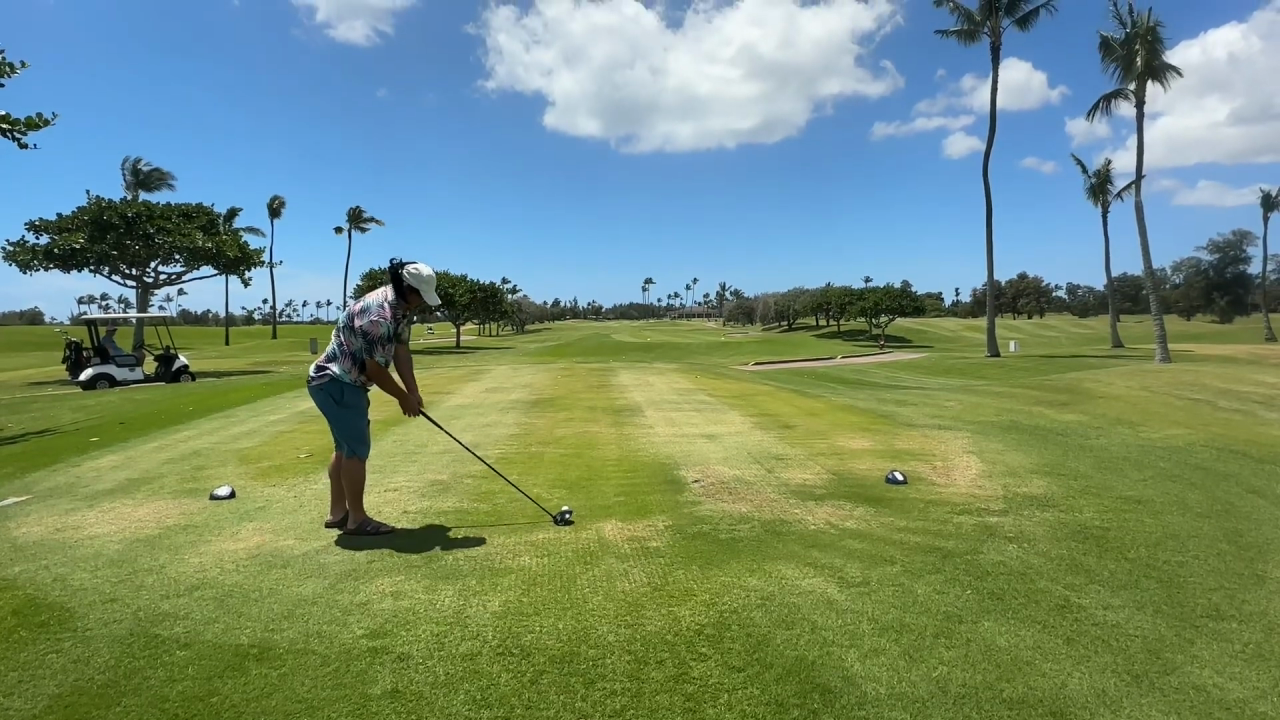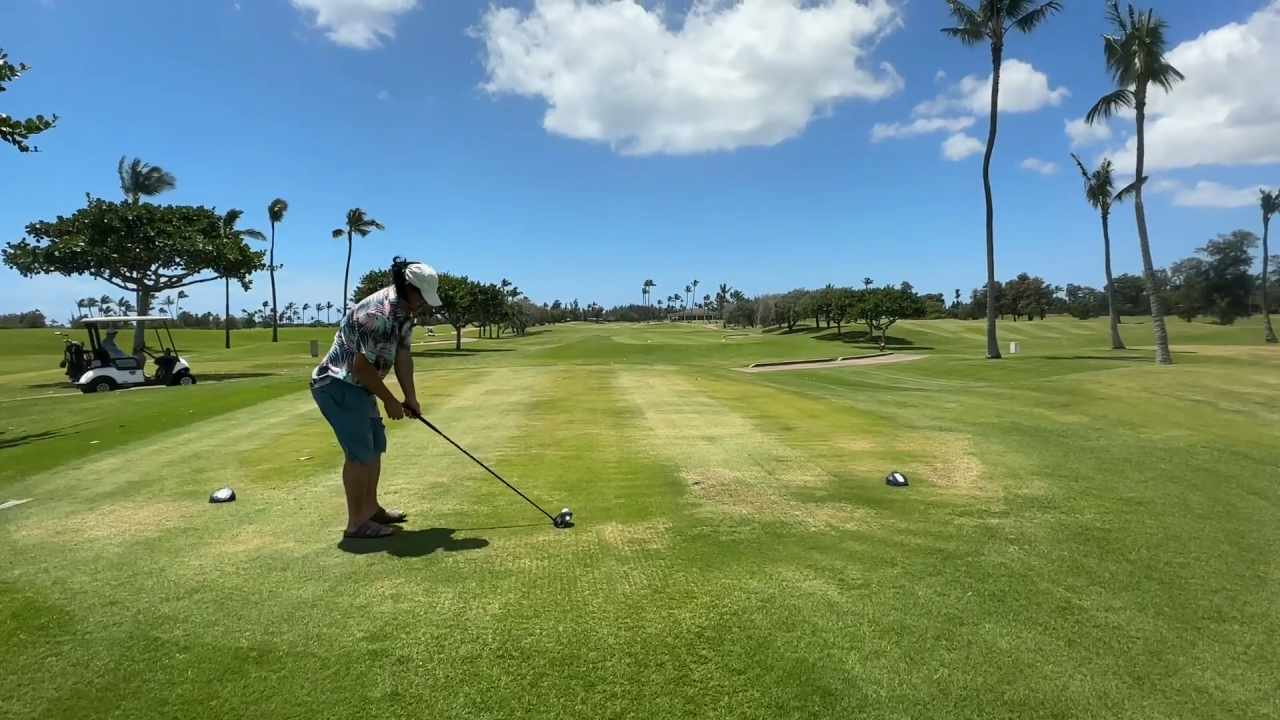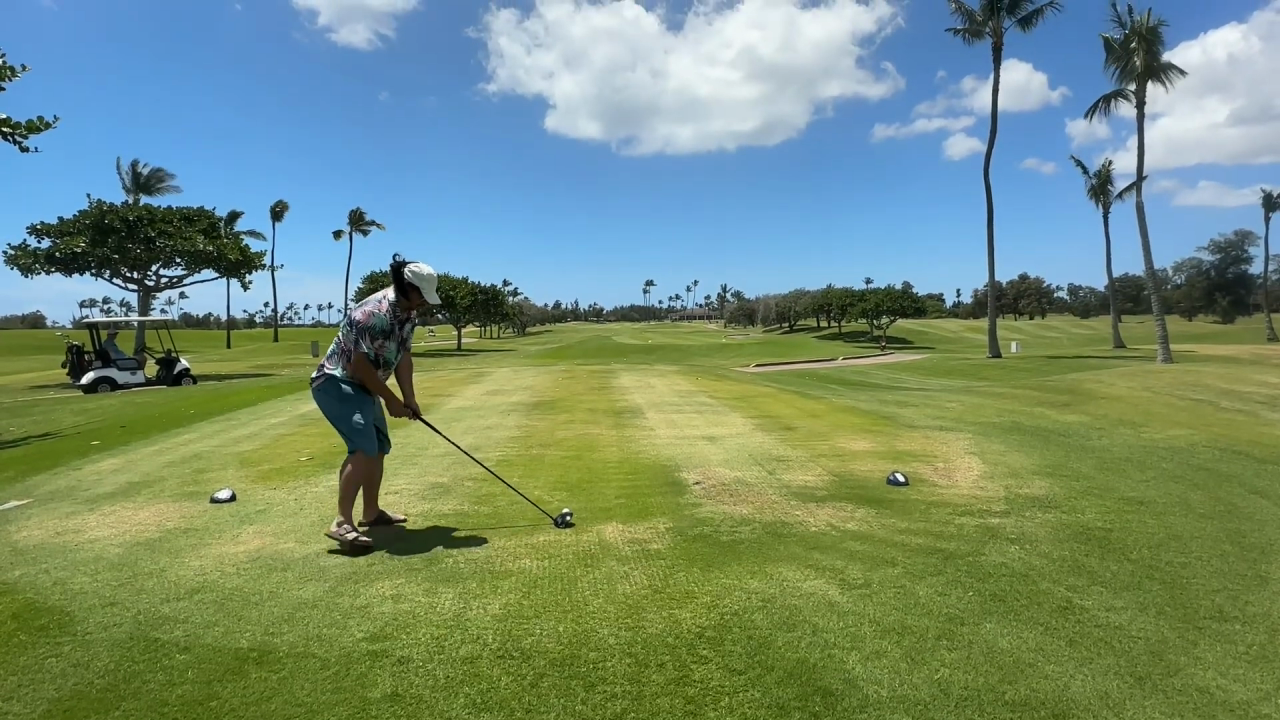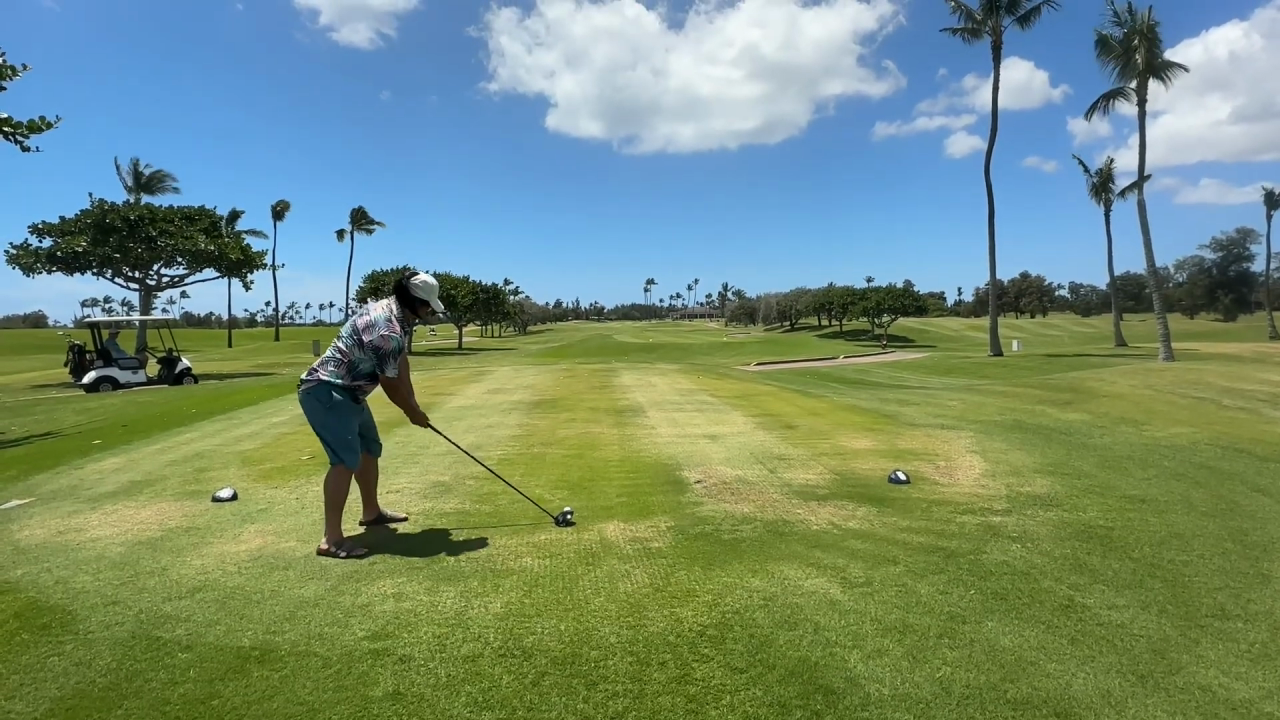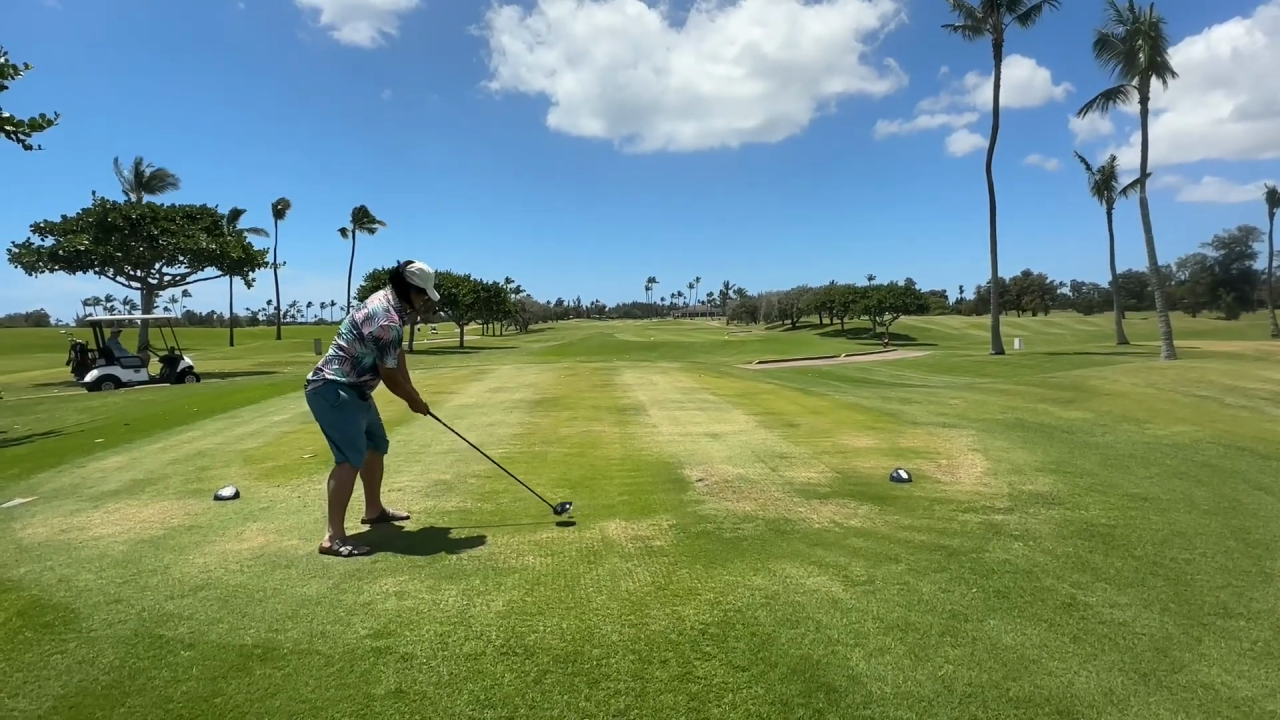
dt=0.5s
person 1, frame 1
left shoulder: (399, 308)
right shoulder: (378, 317)
left elbow: (401, 351)
right elbow: (376, 370)
left wrist: (413, 392)
right wrist: (403, 398)
left hip: (342, 382)
right hip: (335, 383)
left knee: (345, 447)
right knee: (357, 448)
left ankle: (338, 512)
right ankle: (356, 519)
person 1, frame 2
left shoulder: (405, 312)
right shoulder: (377, 314)
left elbow: (402, 356)
right elbow: (362, 366)
left wrist: (410, 398)
right wrist: (389, 401)
left hip: (355, 386)
right hip: (337, 385)
left knee: (374, 448)
right knee: (359, 452)
left ankle: (371, 509)
right ankle: (356, 522)
person 1, frame 3
left shoulder: (407, 313)
right shoulder: (375, 313)
left elbow: (402, 357)
right elbow: (360, 363)
left wrist: (408, 399)
right wrist: (391, 400)
left hip: (360, 387)
right hip: (336, 385)
left knee: (378, 446)
right knee: (363, 448)
left ankle: (371, 511)
right ankle: (342, 522)
person 1, frame 4
left shoulder: (396, 314)
right shoulder: (387, 330)
left elbow: (401, 364)
right elbow: (390, 383)
left wrist: (413, 404)
right wrist: (413, 413)
left hip: (346, 391)
right hip: (326, 391)
left knee: (370, 448)
right knee: (346, 459)
left ankle: (371, 512)
right ankle: (331, 538)
person 1, frame 5
left shoulder: (391, 304)
right shoulder: (386, 320)
left elbow: (396, 354)
right elbow: (388, 373)
left wrist: (412, 390)
right wrist: (413, 400)
left hip: (353, 389)
right hip: (333, 390)
left knee: (376, 445)
right knee: (350, 458)
left ankle: (374, 510)
right ankle: (333, 536)
